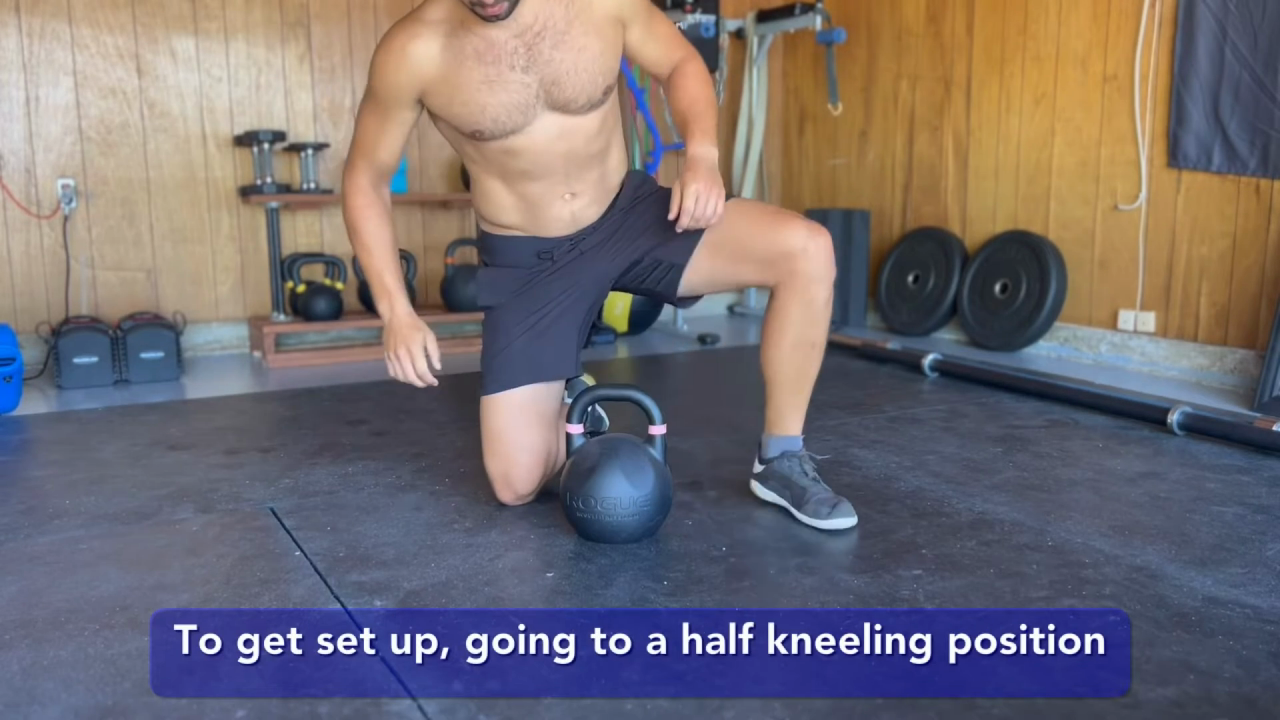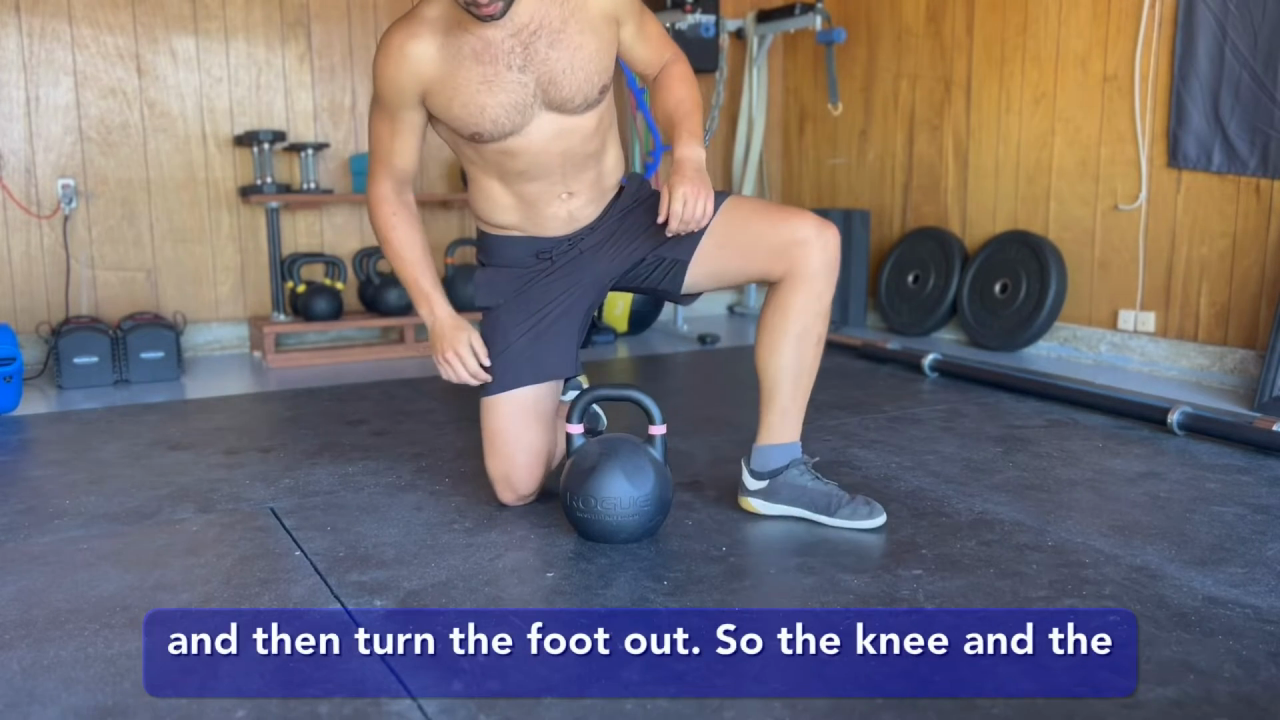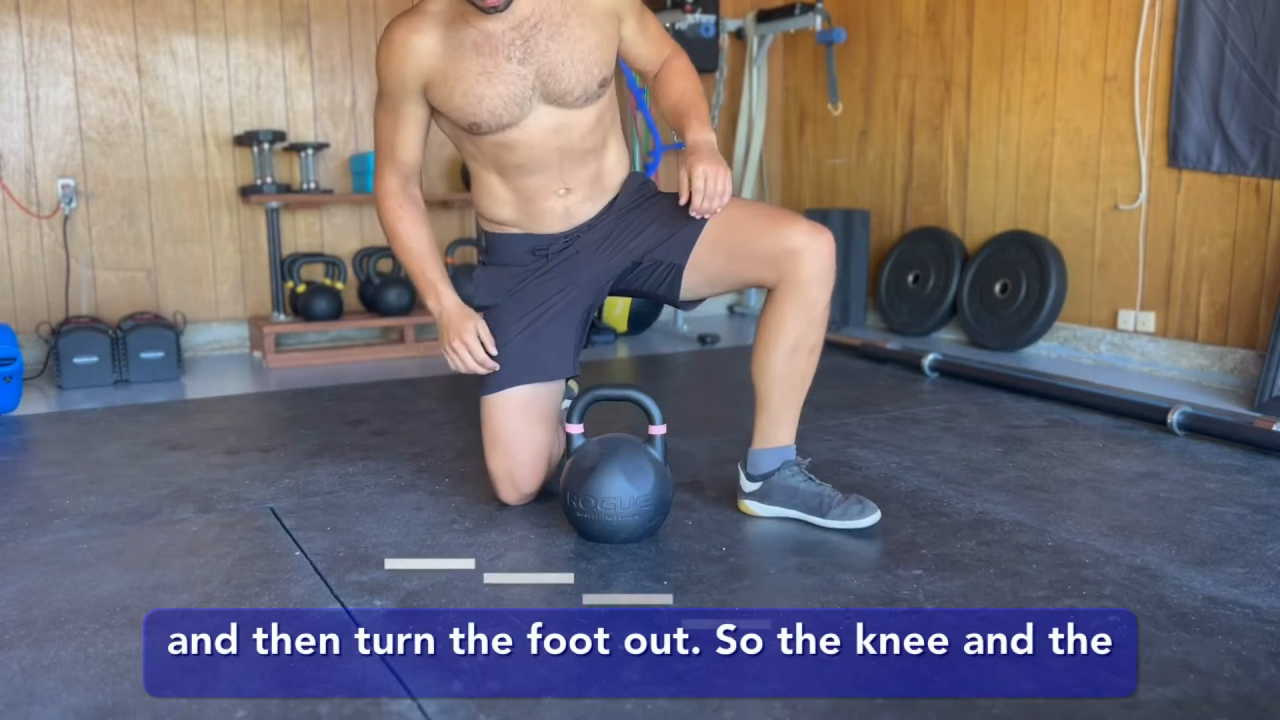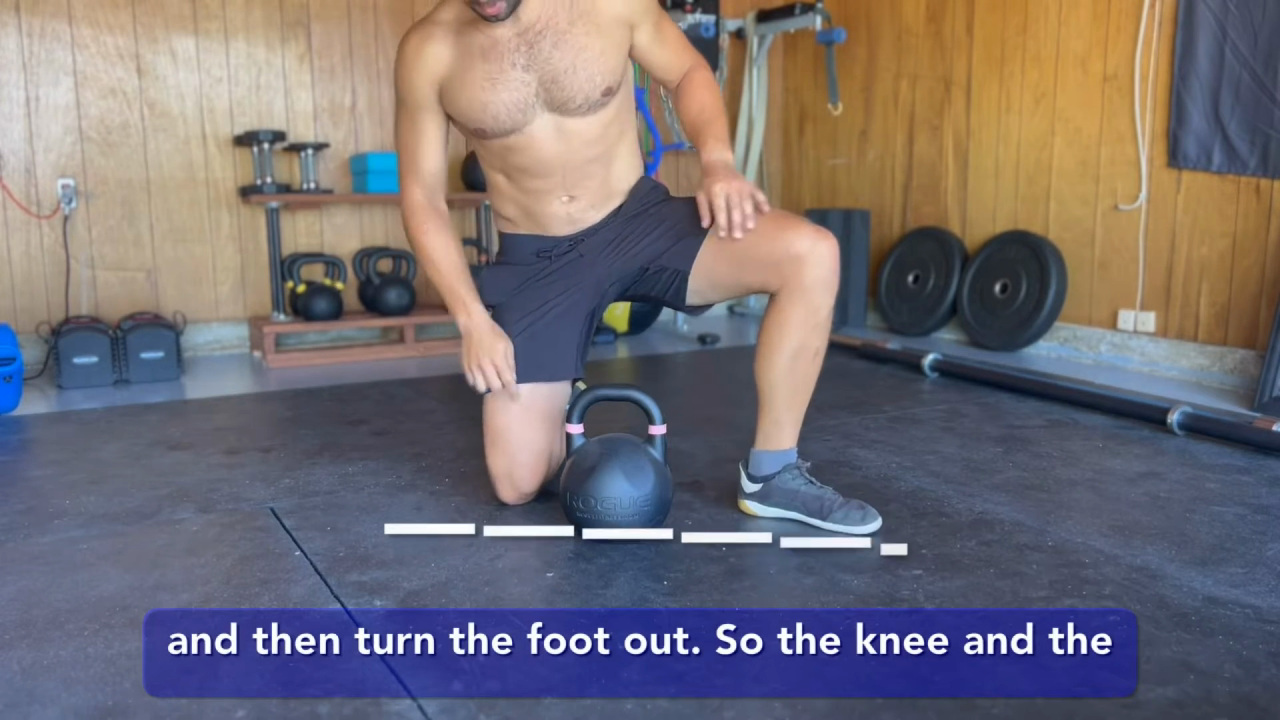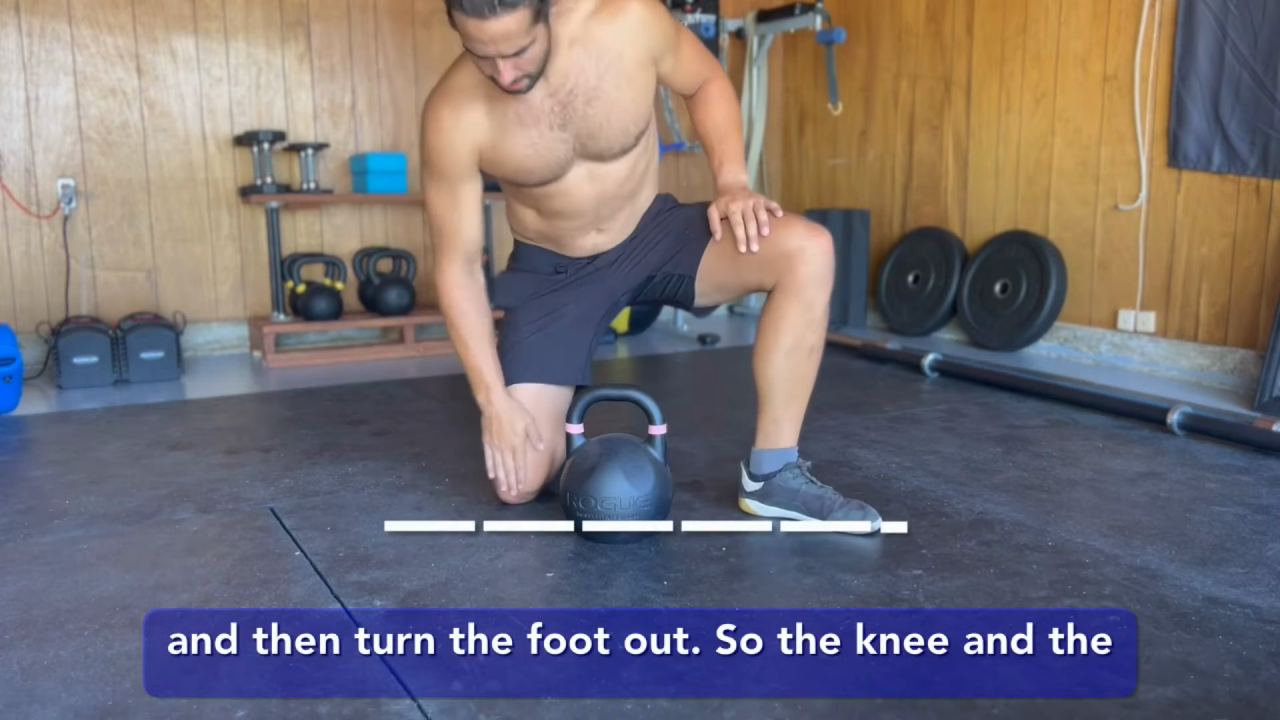
dt=0.3s
person 1, frame 1
right shoulder: (414, 50)
left elbow: (682, 63)
right elbow: (364, 180)
left wrist: (701, 153)
right wrist: (396, 313)
left hip: (629, 213)
right hip: (527, 262)
left knee: (806, 250)
right knee: (518, 484)
left ankle: (782, 460)
right ankle: (566, 402)
person 1, frame 2
right shoulder: (412, 50)
left elbow: (667, 65)
right elbow: (390, 190)
left wrist: (688, 154)
right wrist: (439, 317)
left hip: (627, 217)
right hip: (524, 265)
left knee: (812, 241)
right knee: (516, 486)
left ankle: (773, 470)
right ankle: (561, 403)
person 1, frame 3
right shoulder: (414, 43)
left elbow: (666, 62)
right elbow: (397, 183)
left wrist: (700, 139)
right wrist: (446, 305)
left hip: (629, 215)
right hip: (527, 261)
left knee: (807, 249)
right knee: (518, 485)
left ankle: (769, 472)
right ankle: (552, 407)
person 1, frame 4
right shoulder: (429, 50)
left elbow: (688, 72)
right elbow: (422, 196)
left wrist: (717, 158)
right wrist: (472, 319)
left hip: (639, 221)
right hip: (537, 263)
left knee: (811, 253)
right knee: (517, 484)
left ankle: (771, 473)
right ankle: (559, 406)
person 1, frame 5
right shoulder: (454, 113)
left elbow: (708, 83)
right elbow: (458, 268)
left wrist: (733, 182)
right wrist: (494, 401)
left hip: (653, 233)
right hip: (552, 273)
left knee: (806, 249)
right knee: (516, 483)
left ankle: (771, 474)
right ankle: (563, 419)
